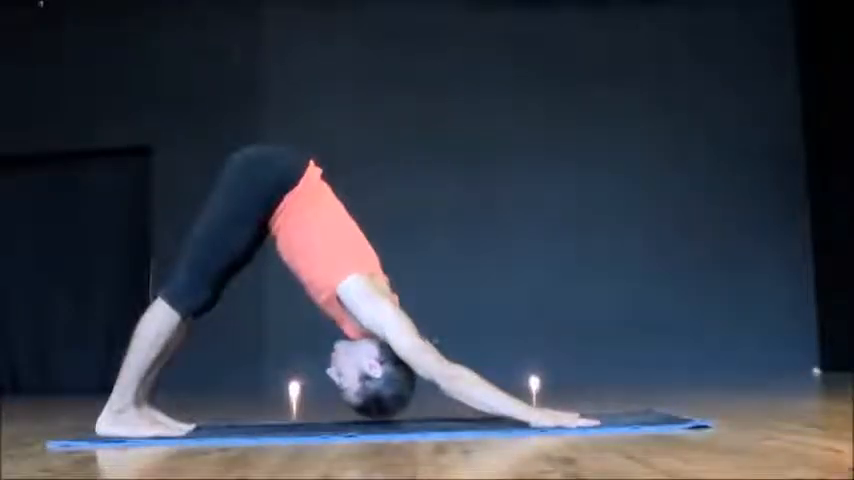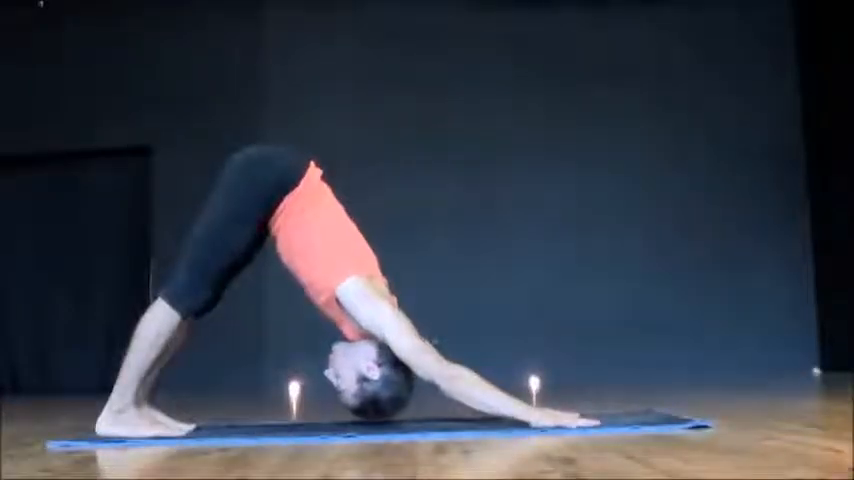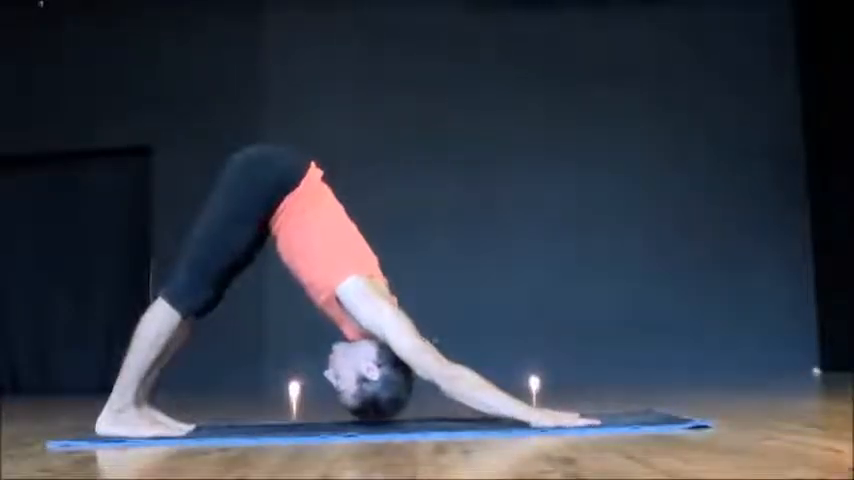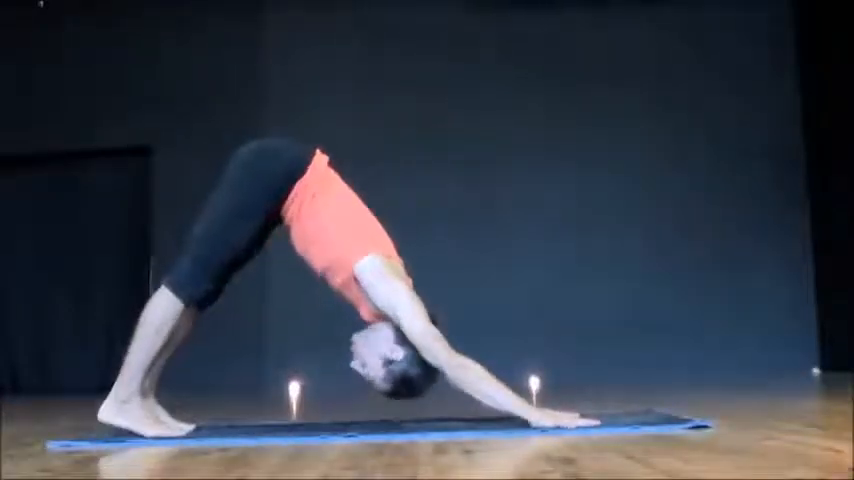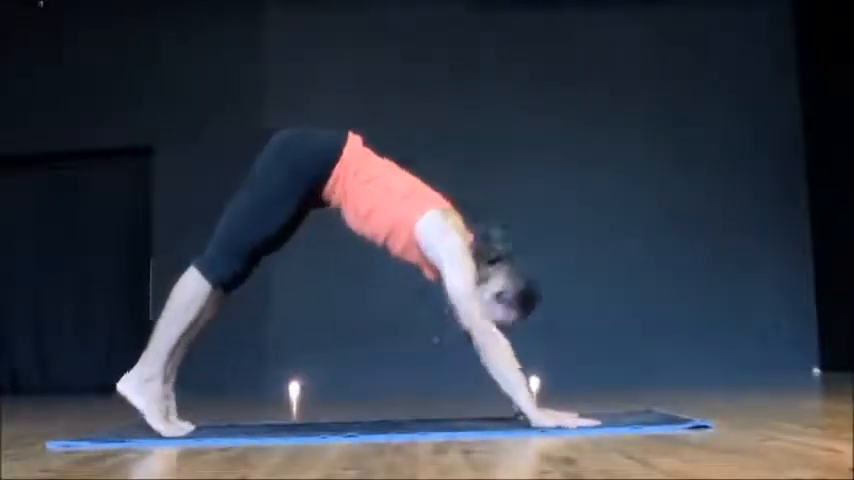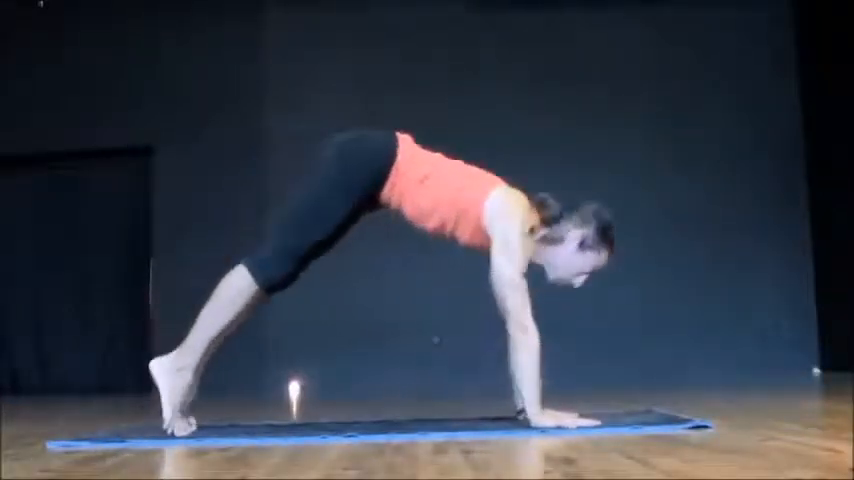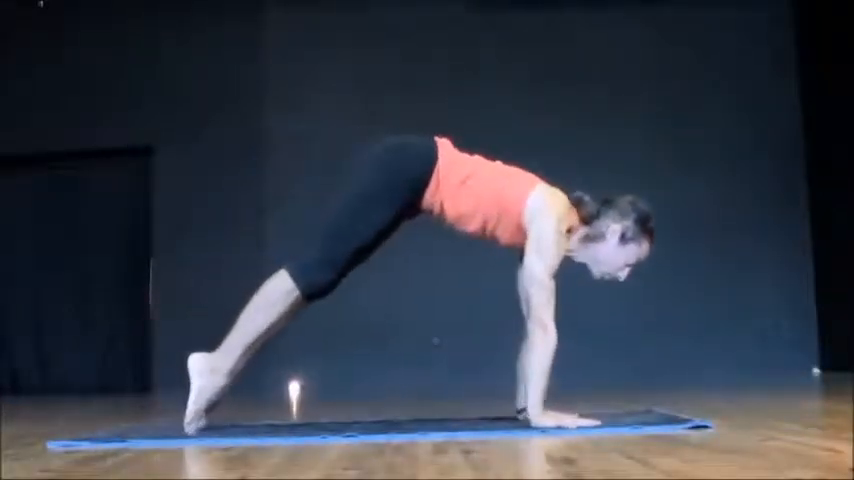
dt=0.3s
person 1, frame 1
right shoulder: (369, 309)
left elbow: (445, 373)
right elbow: (446, 374)
left hip: (278, 190)
right hip: (268, 181)
left knee: (196, 296)
right knee: (187, 290)
left ankle: (136, 403)
right ankle: (118, 410)
person 1, frame 2
right shoulder: (368, 309)
left elbow: (444, 374)
right elbow: (446, 375)
left hip: (279, 189)
right hip: (267, 181)
left knee: (197, 297)
right knee: (188, 291)
left ankle: (136, 404)
right ankle: (119, 409)
person 1, frame 3
right shoulder: (369, 310)
left elbow: (445, 374)
right elbow: (446, 375)
left hip: (279, 191)
right hip: (269, 182)
left knee: (198, 297)
right knee: (189, 291)
left ankle: (137, 403)
right ankle: (119, 409)
person 1, frame 4
left shoulder: (390, 298)
right shoulder: (386, 288)
left elbow: (451, 363)
right elbow: (451, 363)
left hip: (286, 181)
right hip: (276, 173)
left knee: (201, 288)
right knee: (193, 279)
left ankle: (141, 398)
right ankle: (124, 398)
person 1, frame 5
left shoulder: (462, 254)
right shoulder: (451, 249)
left elbow: (485, 334)
right elbow: (483, 335)
left wrist: (525, 404)
right wrist: (534, 412)
left hip: (323, 167)
right hip: (311, 159)
left knee: (230, 270)
right knee: (222, 262)
left ankle: (159, 383)
right ankle: (147, 376)
person 1, frame 6
left shoulder: (518, 230)
right shoulder: (513, 225)
left elbow: (519, 324)
right elbow: (520, 324)
left wrist: (527, 404)
right wrist: (536, 413)
left hip: (376, 169)
right hip: (369, 163)
left knee: (279, 269)
right knee: (274, 263)
left ankle: (185, 369)
right ankle: (182, 364)
person 1, frame 7
left shoulder: (558, 231)
right shoulder: (553, 221)
left elbow: (536, 325)
right elbow: (541, 325)
left wrist: (526, 404)
right wrist: (536, 412)
left hip: (414, 177)
right hip: (409, 169)
left knee: (321, 275)
right knee: (318, 269)
left ankle: (220, 369)
right ankle: (219, 365)
